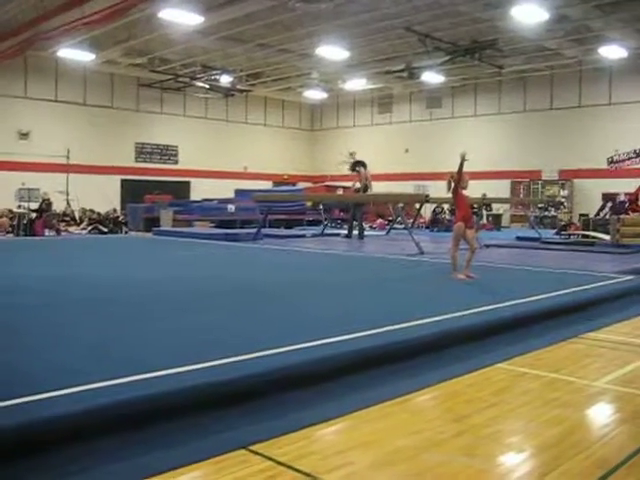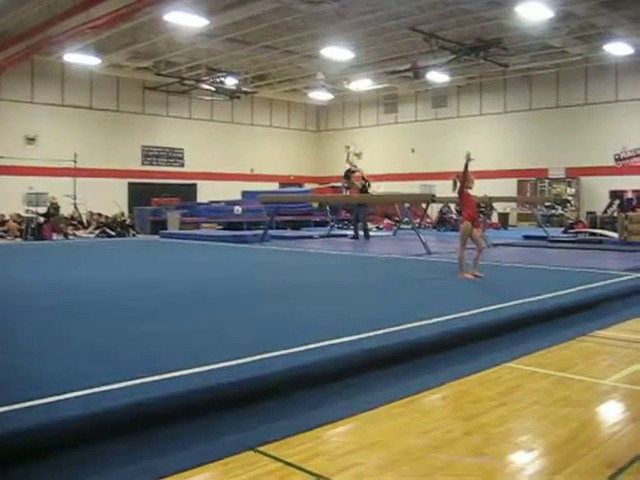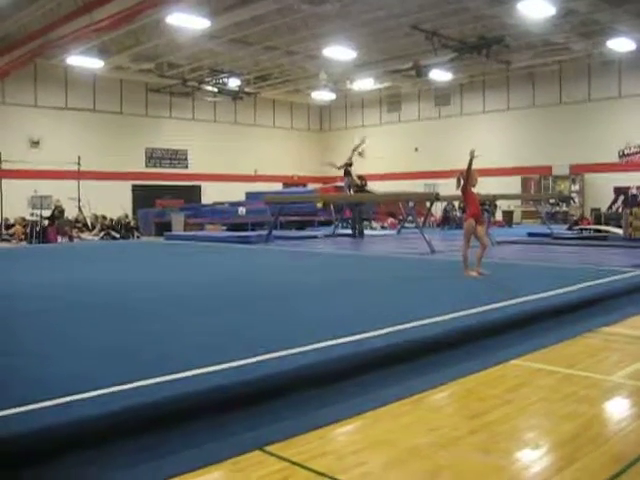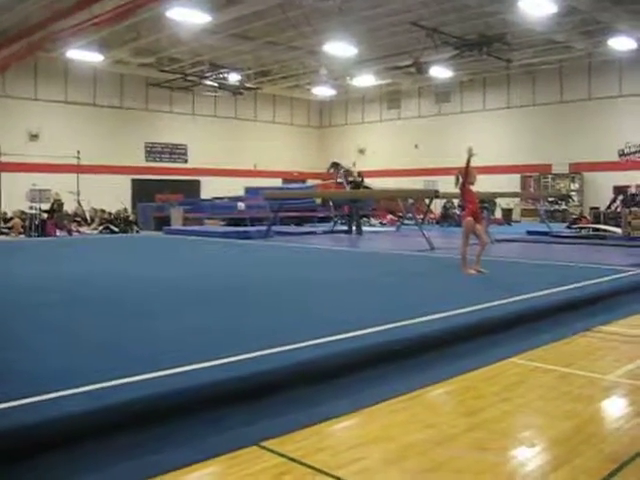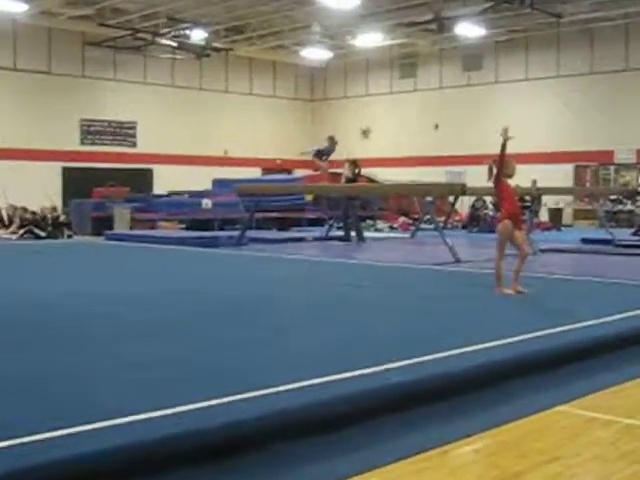
dt=0.7s
person 1, frame 1
left shoulder: (464, 196)
right shoulder: (455, 192)
left elbow: (468, 211)
right elbow: (458, 176)
left wrist: (472, 225)
right wrist: (462, 161)
left hip: (466, 223)
right hip: (459, 222)
left knee: (473, 246)
right knee: (455, 248)
left ankle: (466, 270)
right ankle: (455, 272)
person 1, frame 2
left shoulder: (469, 195)
right shoulder: (461, 192)
left elbow: (474, 210)
right elbow: (464, 176)
left wrist: (479, 225)
right wrist: (467, 162)
left hip: (472, 222)
right hip: (466, 221)
left knee: (481, 246)
right knee: (462, 247)
left ankle: (473, 270)
right ankle: (462, 272)
person 1, frame 3
left shoulder: (472, 193)
right shoulder: (465, 190)
left elbow: (478, 209)
right elbow: (467, 172)
left wrist: (483, 222)
right wrist: (471, 159)
left hip: (476, 220)
right hip: (469, 219)
left knee: (485, 243)
right knee: (466, 245)
left ankle: (477, 267)
right ankle: (467, 270)
person 1, frame 4
left shoulder: (470, 190)
right shoulder: (463, 187)
left elbow: (476, 207)
right elbow: (466, 170)
left wrist: (481, 220)
right wrist: (469, 157)
left hip: (474, 218)
right hip: (468, 217)
left knee: (484, 241)
right knee: (465, 243)
left ankle: (476, 265)
right ankle: (465, 267)
person 1, frame 5
left shoulder: (508, 186)
right shoulder: (498, 182)
left elbow: (515, 207)
right elbow: (501, 159)
left wrist: (521, 226)
right wrist: (504, 141)
left hip: (513, 222)
right hip: (505, 221)
left knee: (524, 252)
right knee: (500, 255)
left ankle: (514, 284)
right ankle: (499, 287)
